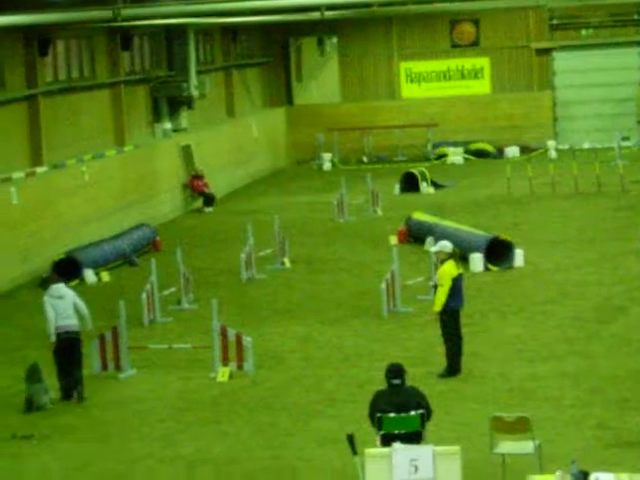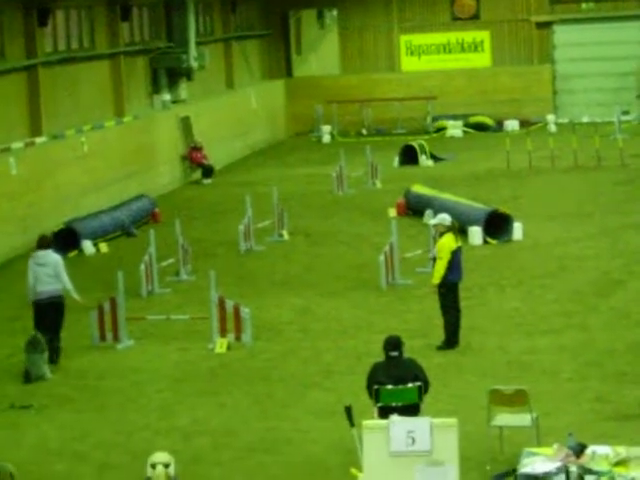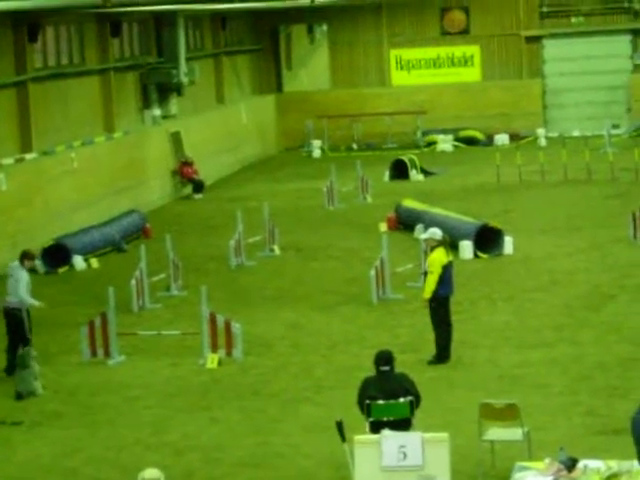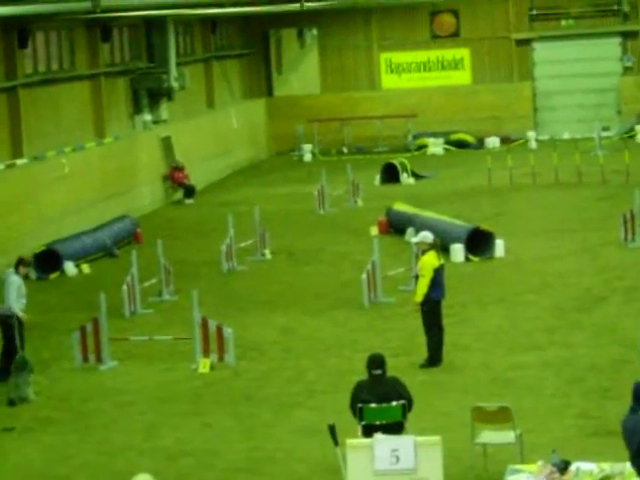
dt=0.7s
person 1, frame 1
left shoulder: (445, 269)
right shoulder: (455, 264)
left elbow: (443, 290)
left wrist: (437, 308)
left hip: (448, 307)
right hip: (456, 305)
left knee: (449, 338)
right knee: (456, 336)
left ankle: (452, 369)
right ankle: (456, 366)
person 1, frame 2
left shoulder: (444, 242)
right shoulder: (454, 237)
left elbow: (441, 263)
left wrist: (435, 280)
left hip: (446, 280)
right hip: (454, 278)
left knee: (448, 310)
right knee: (454, 309)
left ankle: (450, 341)
right ankle: (454, 339)
person 1, frame 3
left shoulder: (435, 256)
right shoulder: (445, 252)
left elbow: (432, 277)
left wrist: (426, 295)
left hip: (437, 294)
right hip: (445, 292)
left knee: (439, 325)
right knee: (445, 323)
left ankle: (441, 356)
right ankle: (445, 353)
person 1, frame 4
left shoulder: (426, 260)
right shoulder: (437, 255)
left elbow: (424, 281)
left wrist: (418, 299)
left hip: (429, 298)
right hip: (437, 296)
left knee: (430, 329)
right knee: (437, 327)
left ankle: (433, 359)
right ankle: (437, 357)
person 2, frame 1
left shoulder: (48, 297)
right shoulder: (69, 292)
left elbow: (50, 317)
right elbow: (83, 309)
left wrist: (52, 337)
right wrist: (89, 324)
left hip: (60, 333)
right hip: (74, 331)
left knee: (62, 364)
right knee: (76, 364)
left ankle: (67, 393)
right ankle: (79, 387)
person 2, frame 2
left shoulder: (32, 260)
right shoulder: (56, 258)
left elbow: (31, 281)
right elbow: (63, 277)
left wrist: (31, 297)
right wrist: (73, 293)
left hip: (41, 297)
right hip: (57, 296)
left knee: (41, 327)
right knee: (55, 328)
right ankle: (54, 356)
person 2, frame 3
left shoulder: (14, 270)
right shoulder: (22, 274)
right elbow: (22, 294)
right wrist: (34, 302)
left hip: (8, 308)
right hip: (18, 309)
left knee: (13, 340)
right knee: (26, 339)
left ankle: (11, 368)
person 2, frame 4
left shoulder: (15, 278)
right shoulder: (14, 280)
right elbow: (10, 300)
left wrist: (18, 313)
right wrist: (19, 313)
right hip: (12, 317)
right knee: (17, 348)
